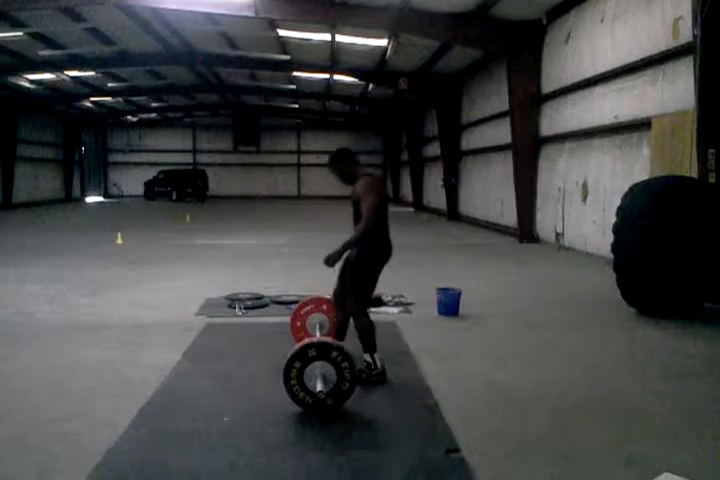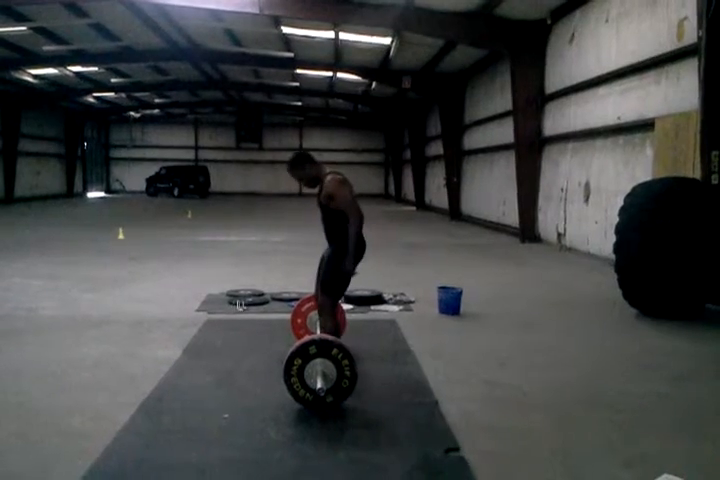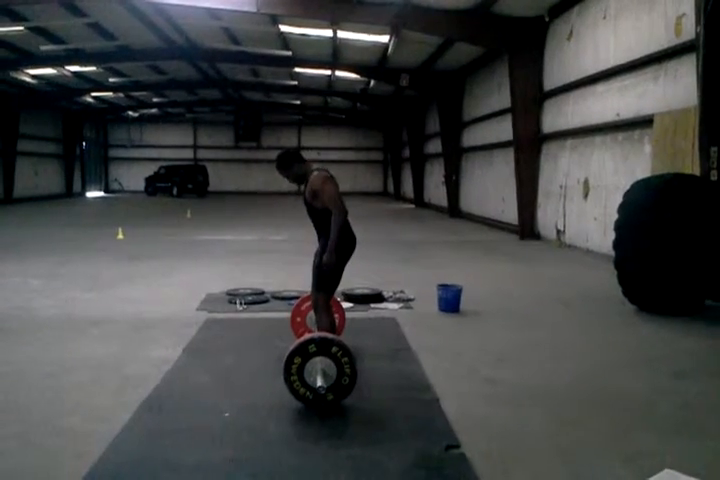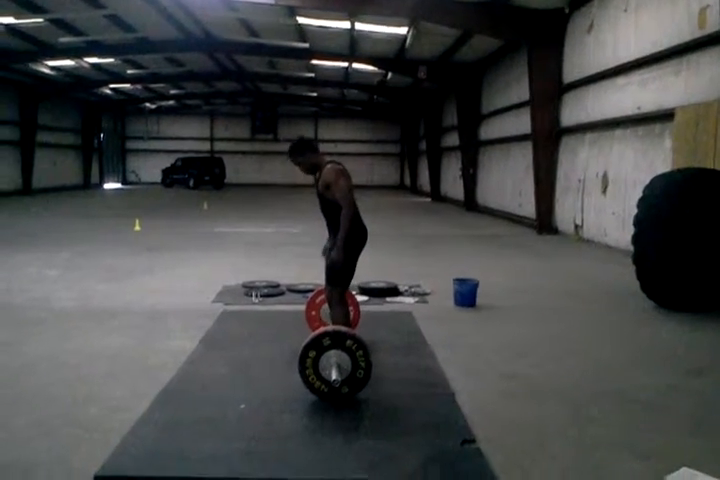
dt=0.7s
person 1, frame 1
left shoulder: (366, 184)
right shoulder: (365, 182)
left elbow: (367, 223)
left wrist: (340, 251)
left hip: (372, 250)
right hip: (365, 248)
left knee: (356, 307)
right knee: (339, 297)
left ankle: (374, 367)
person 1, frame 2
left shoulder: (333, 183)
right shoulder: (326, 183)
left elbow: (356, 217)
left wrist: (350, 257)
left hip: (345, 249)
right hip: (337, 247)
left knee: (325, 305)
right knee: (321, 299)
person 1, frame 3
left shoulder: (319, 179)
right shoulder: (312, 180)
left elbow: (339, 211)
left wrist: (331, 250)
left hip: (336, 244)
right hip: (329, 242)
left knee: (320, 302)
right knee: (317, 299)
person 1, frame 4
left shoulder: (332, 171)
right shoulder: (323, 173)
left elbow: (348, 208)
left wrist: (340, 246)
right wrist: (331, 241)
left hip: (348, 238)
right hip: (341, 237)
left knee: (335, 296)
right knee: (334, 295)
